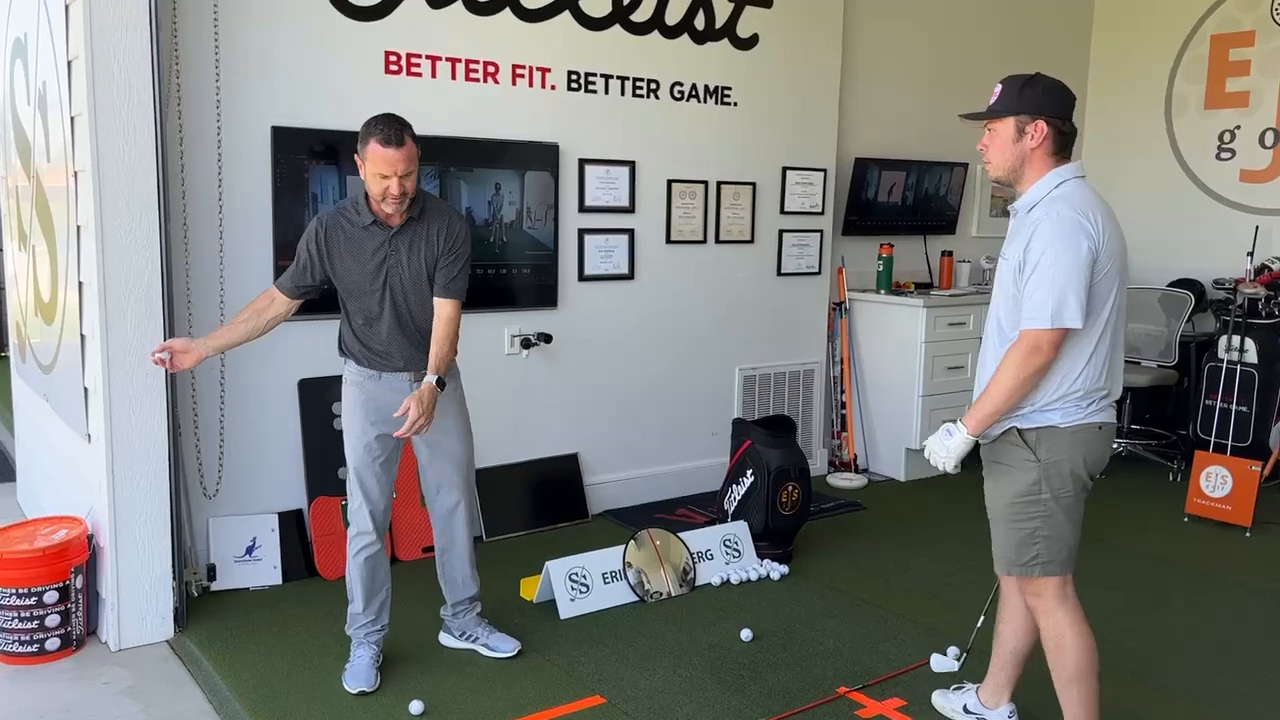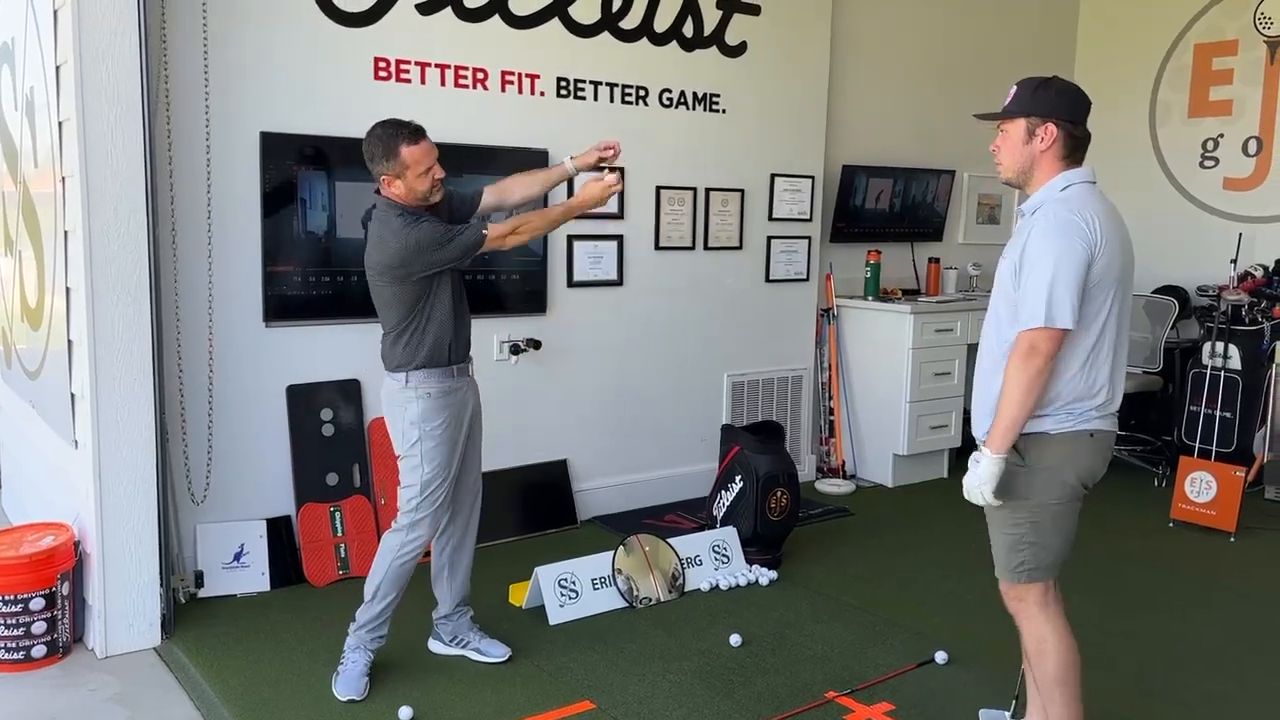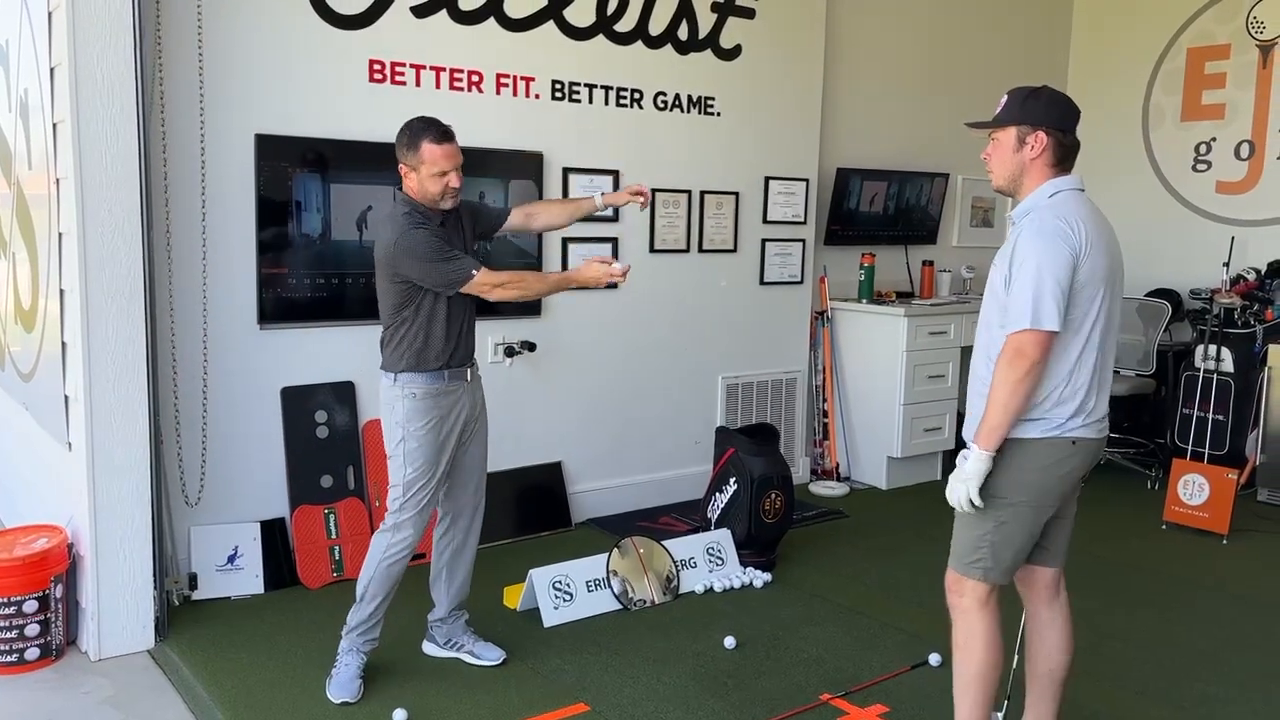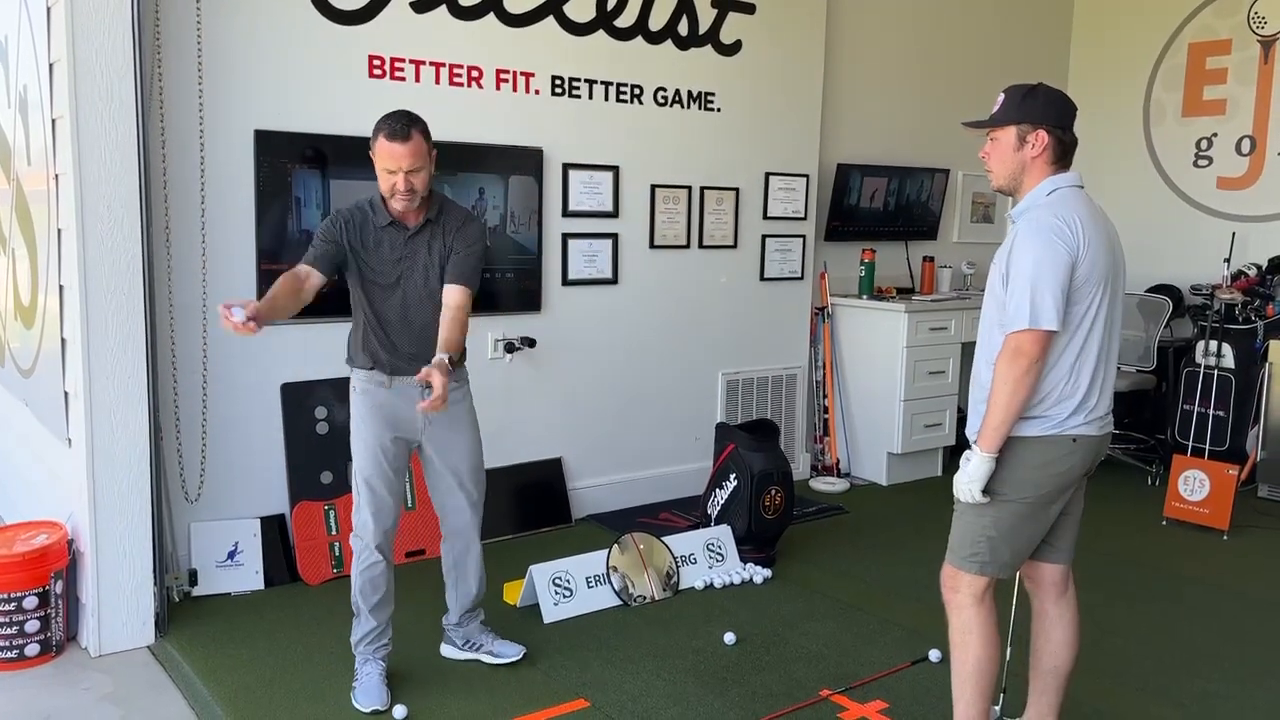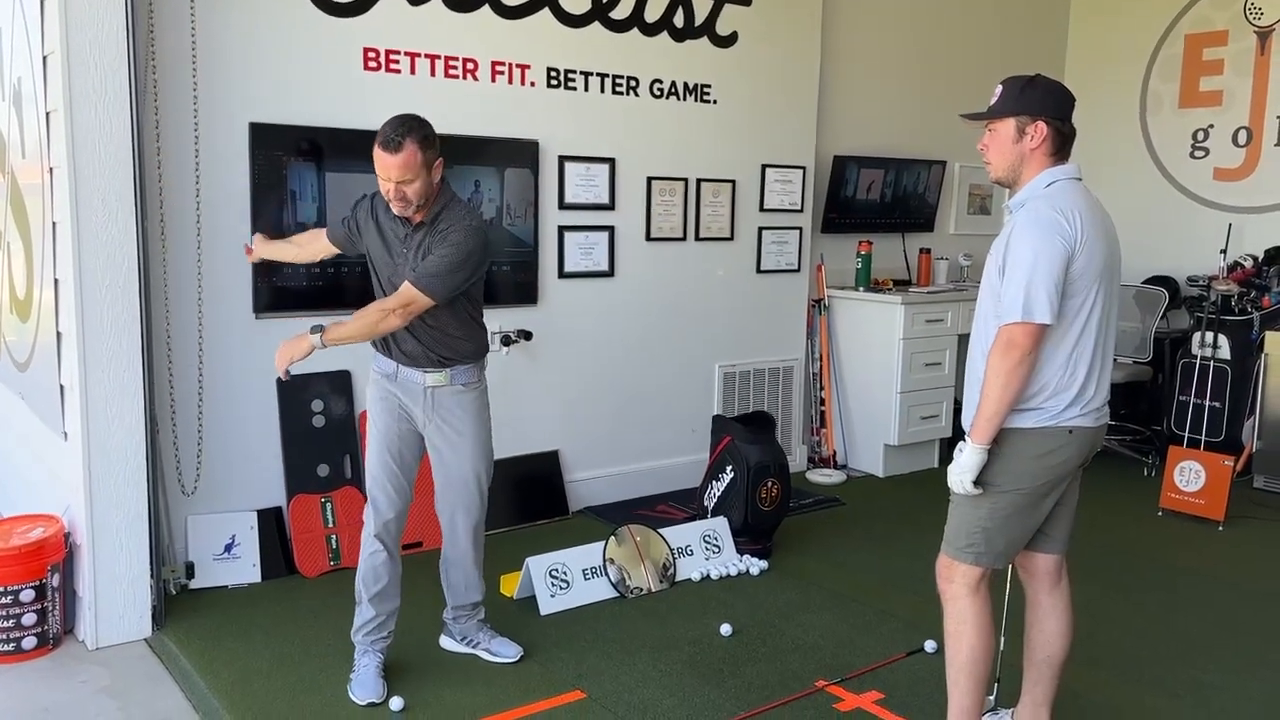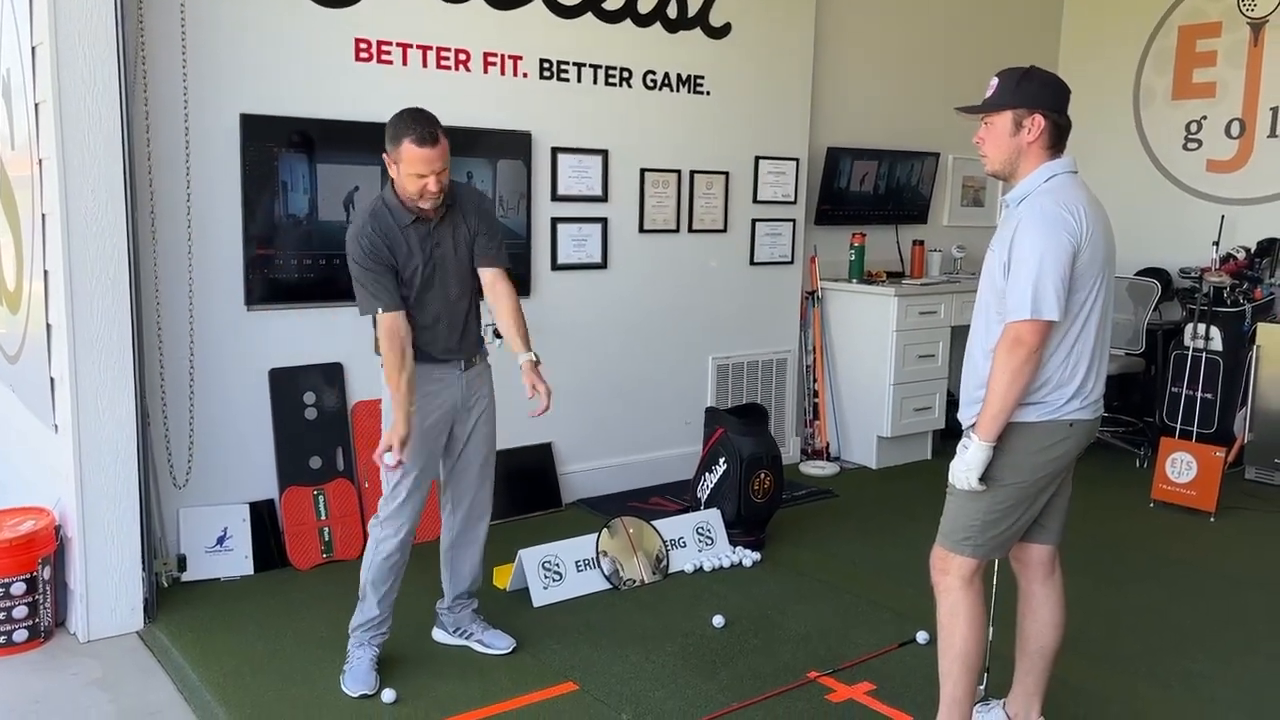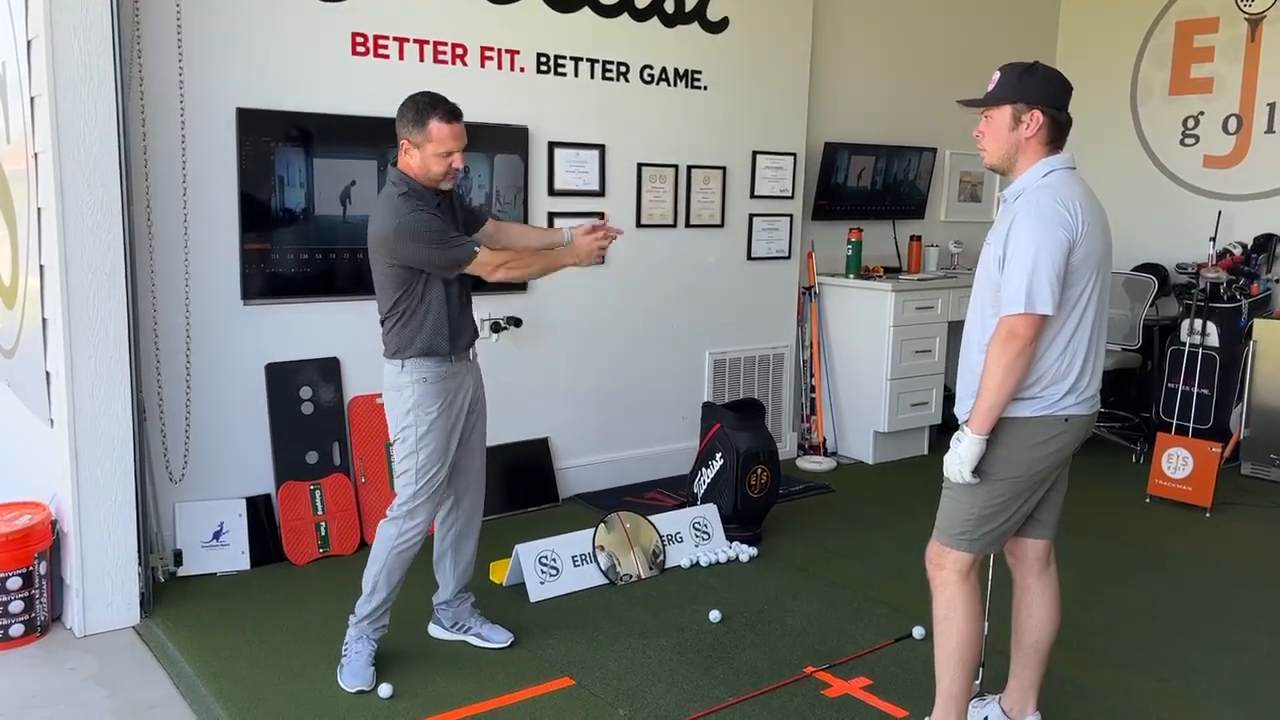
dt=0.7s
person 1, frame 1
left shoulder: (1062, 217)
right shoulder: (1051, 208)
left elbow: (1038, 346)
left wrist: (965, 429)
right wrist: (983, 425)
left hip: (1043, 436)
right hip: (1041, 429)
left knee: (1045, 588)
right knee: (1019, 572)
person 1, frame 2
left shoulder: (1060, 218)
right shoulder: (1077, 210)
left elbow: (1037, 347)
left wrist: (990, 450)
left hip: (1042, 439)
right hip: (1062, 433)
left knee: (1027, 594)
right knee: (1033, 586)
person 1, frame 3
left shoulder: (1047, 224)
right shoulder: (1078, 217)
left elbow: (1026, 350)
left wrist: (977, 449)
left hip: (1028, 443)
right hip: (1063, 436)
left knee: (969, 590)
right knee: (1042, 585)
person 1, frame 4
left shoulder: (1045, 223)
right shoulder: (1084, 215)
left elbow: (1026, 349)
left wrist: (983, 450)
left hip: (1033, 442)
right hip: (1071, 432)
left knee: (965, 584)
right knee: (1050, 581)
person 1, frame 5
left shoulder: (1043, 214)
right shoulder: (1080, 207)
left elbow: (1019, 339)
left wrist: (976, 441)
left hip: (1028, 432)
right hip: (1066, 424)
left knee: (960, 574)
right knee: (1043, 571)
person 1, frame 6
left shoulder: (1044, 210)
right shoulder: (1066, 200)
left elbow: (1025, 336)
left wrist: (981, 437)
left hip: (1025, 426)
right hip: (1056, 419)
left knee: (954, 567)
right knee: (1036, 562)
person 1, frame 7
left shoulder: (1040, 204)
right shoulder: (1065, 195)
left elbow: (1019, 330)
left wrist: (974, 430)
left hip: (1021, 420)
right hip: (1051, 414)
left knee: (950, 562)
right knee: (1030, 556)
person 2, frame 1
left shoulder: (447, 225)
right shoulder: (330, 228)
left elbow: (446, 313)
right elbow: (280, 299)
left wrist: (432, 386)
right wrist: (203, 347)
left hip: (434, 386)
right hip: (368, 386)
left knee: (454, 506)
right knee: (368, 519)
left ankle: (462, 620)
right ankle: (366, 640)
person 2, frame 2
left shoulder: (429, 204)
right shoulder: (406, 237)
left elbow: (502, 193)
right elbow: (507, 237)
left wrist: (574, 166)
right wrist: (578, 205)
left hip: (454, 381)
right hip: (421, 392)
left knee: (461, 510)
right knee: (418, 519)
left ankle: (452, 624)
right ankle: (361, 645)
person 2, frame 3
left shoulder: (456, 212)
right shoulder: (406, 237)
left elbow: (529, 217)
right elbow: (494, 287)
left wrist: (603, 201)
right wrist: (578, 278)
left hip: (464, 384)
right hip: (418, 393)
left knee: (463, 513)
right knee: (405, 523)
left ankle: (447, 628)
right ankle: (354, 646)
person 2, frame 4
left shoulder: (465, 227)
right shoulder: (349, 224)
left elbow: (455, 308)
right elbow: (301, 281)
left wrist: (442, 365)
right wrist: (260, 312)
left hip: (445, 387)
right hip: (377, 390)
left knee: (464, 515)
right knee: (374, 527)
left ankle: (463, 629)
right ankle: (370, 655)
person 2, frame 5
left shoulder: (464, 231)
right shoulder: (373, 210)
left elbow: (398, 310)
right elbow: (324, 241)
left wrist: (315, 340)
right wrist: (267, 247)
left hip: (457, 385)
right hip: (392, 380)
left knee: (463, 512)
right knee: (384, 516)
left ankle: (464, 624)
right ankle: (370, 647)
person 2, frame 6
left shoulder: (472, 206)
right shoulder: (370, 232)
left elbow: (497, 287)
right elbow: (393, 331)
left wrist: (525, 359)
right wrist: (397, 415)
left hip: (471, 370)
right hip: (415, 378)
left knee: (471, 505)
right knee: (400, 511)
left ankle: (458, 615)
right ankle: (365, 640)
person 2, frame 7
left shoulder: (440, 195)
right shoulder: (403, 217)
left elbow: (498, 232)
right elbow: (496, 266)
left wrist: (572, 237)
right wrist: (572, 255)
left hip: (460, 368)
right hip: (421, 378)
left knee: (464, 498)
right knee: (414, 507)
left ankle: (453, 610)
right ankle: (363, 635)
